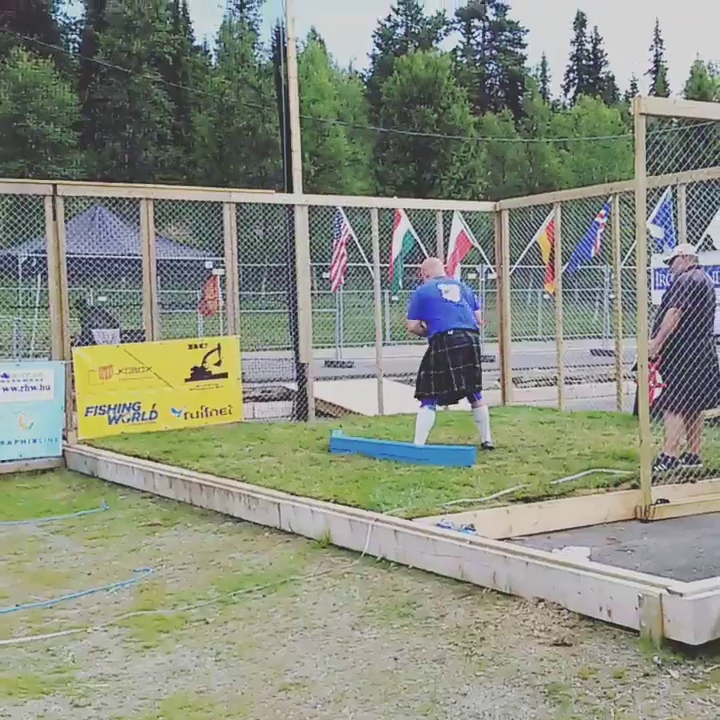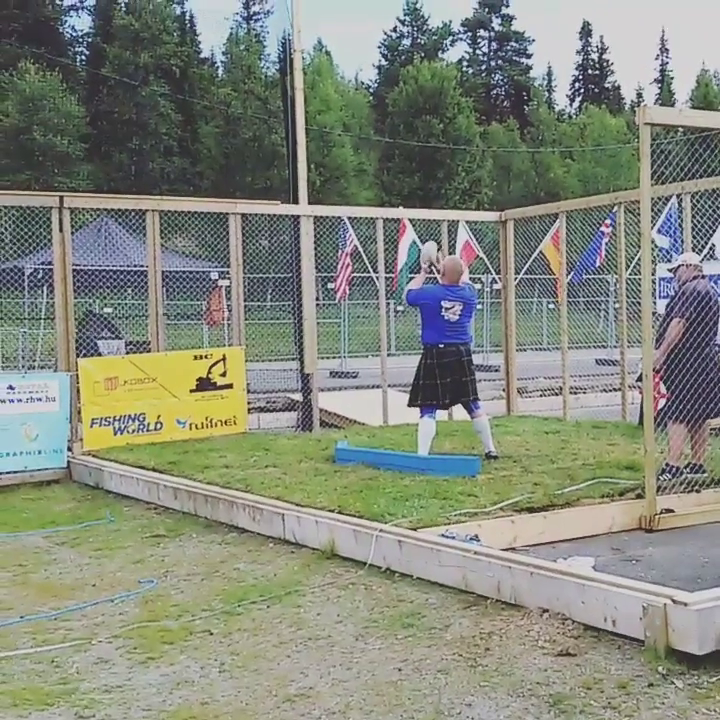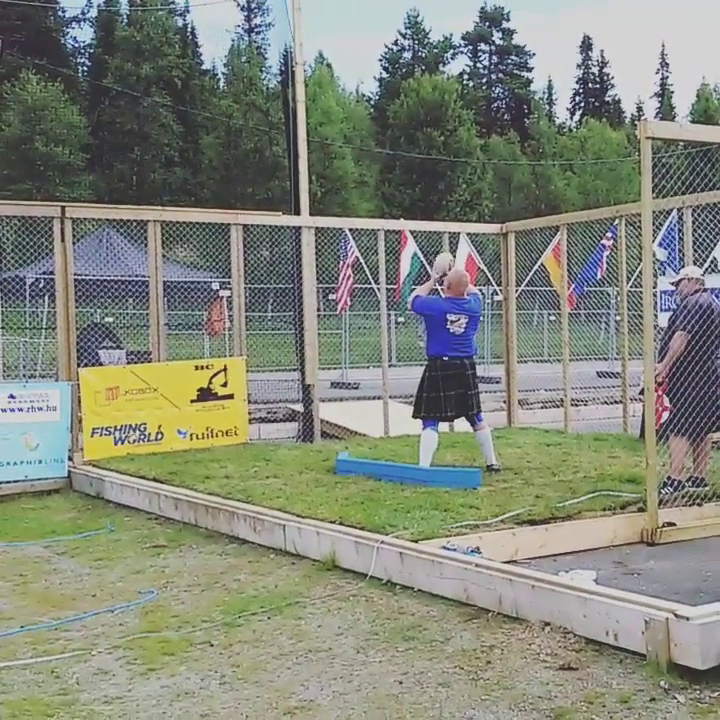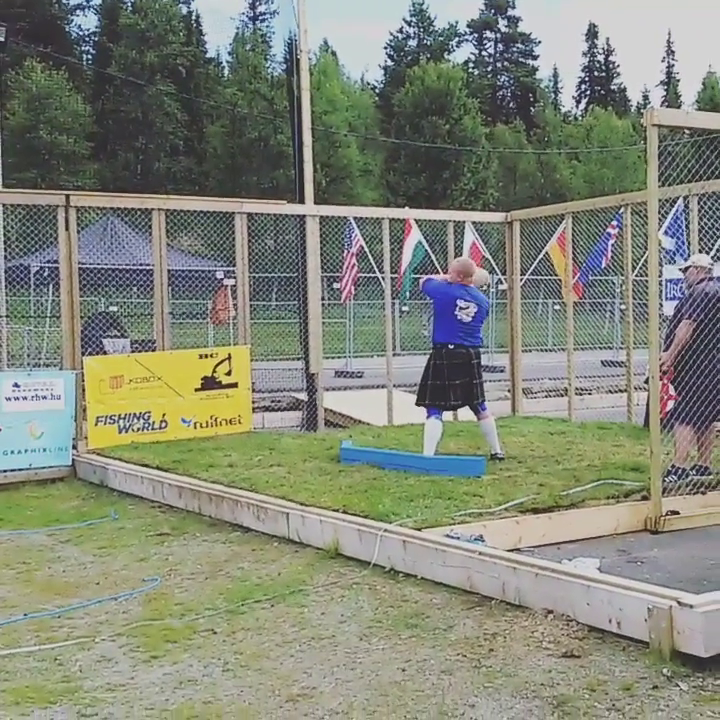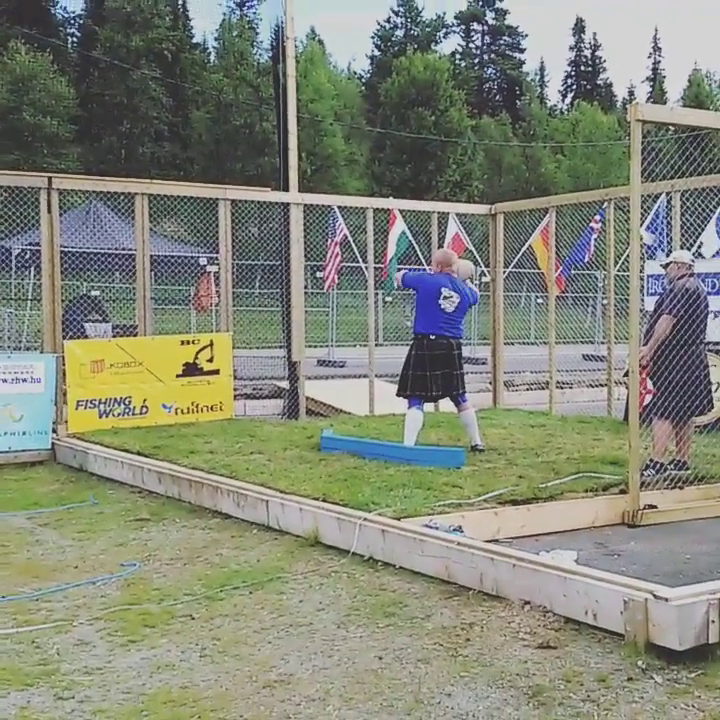
dt=1s
person 1, frame 1
left shoulder: (686, 280)
left elbow: (675, 312)
left wrist: (657, 341)
left hip: (683, 351)
left knee: (673, 405)
right knee: (694, 406)
left ankle: (669, 458)
right ankle: (693, 455)
person 1, frame 2
left shoulder: (690, 290)
left elbow: (679, 322)
left wrist: (661, 352)
left hip: (686, 361)
left knee: (677, 414)
right knee: (699, 415)
left ankle: (673, 468)
right ankle: (697, 465)
person 1, frame 3
left shoulder: (693, 303)
left elbow: (683, 336)
left wrist: (665, 364)
left hip: (690, 376)
left knee: (679, 428)
right knee: (701, 429)
left ankle: (675, 481)
right ankle: (699, 478)
person 1, frame 4
left shoulder: (700, 291)
left elbow: (688, 324)
left wrist: (671, 353)
right wrist: (675, 354)
left hip: (695, 363)
left knee: (685, 416)
left ankle: (679, 469)
person 1, frame 5
left shoulder: (680, 287)
right shoulder: (698, 288)
left elbow: (668, 319)
left wrist: (650, 347)
left hip: (674, 359)
right hip: (691, 359)
left knee: (663, 411)
right knee: (684, 412)
left ankle: (657, 463)
right ankle: (682, 461)
person 2, frame 1
left shoulder: (422, 291)
right shoulder: (463, 287)
left elbow: (412, 326)
right elbow: (479, 320)
left hip: (443, 343)
right hip: (470, 341)
left knee: (429, 399)
right knee: (474, 394)
left ankle: (418, 447)
right ankle: (487, 440)
person 2, frame 2
left shoulder: (428, 293)
right shoulder: (469, 294)
left elbow: (408, 294)
right elbow: (465, 283)
left wrist: (423, 273)
right wrist: (455, 269)
left hip: (435, 356)
right hip: (462, 355)
left knee: (428, 409)
right knee: (473, 405)
left ankle: (422, 456)
right ankle: (490, 450)
person 2, frame 3
left shoulder: (433, 305)
right shoulder: (474, 305)
left elbow: (413, 300)
right elbow: (473, 292)
left wrist: (431, 281)
right wrist: (456, 276)
left hip: (439, 369)
right hip: (465, 368)
left knee: (431, 421)
right knee: (476, 417)
left ankle: (424, 468)
right ankle: (492, 462)
person 2, frame 4
left shoulder: (444, 291)
right shoulder: (482, 300)
left elbow: (424, 281)
left wrist: (447, 280)
right wrist: (472, 284)
left hip: (444, 356)
right hip: (471, 357)
left knee: (435, 410)
right knee: (480, 406)
left ankle: (428, 457)
right ankle: (497, 451)
person 2, frame 5
left shoulder: (426, 280)
right shoulder: (465, 290)
left elbow: (400, 276)
right elbow: (475, 295)
right wrist: (465, 279)
left hip: (425, 346)
right hip: (452, 348)
left knee: (416, 401)
right knee: (460, 398)
left ankle: (408, 447)
right ankle: (477, 443)
